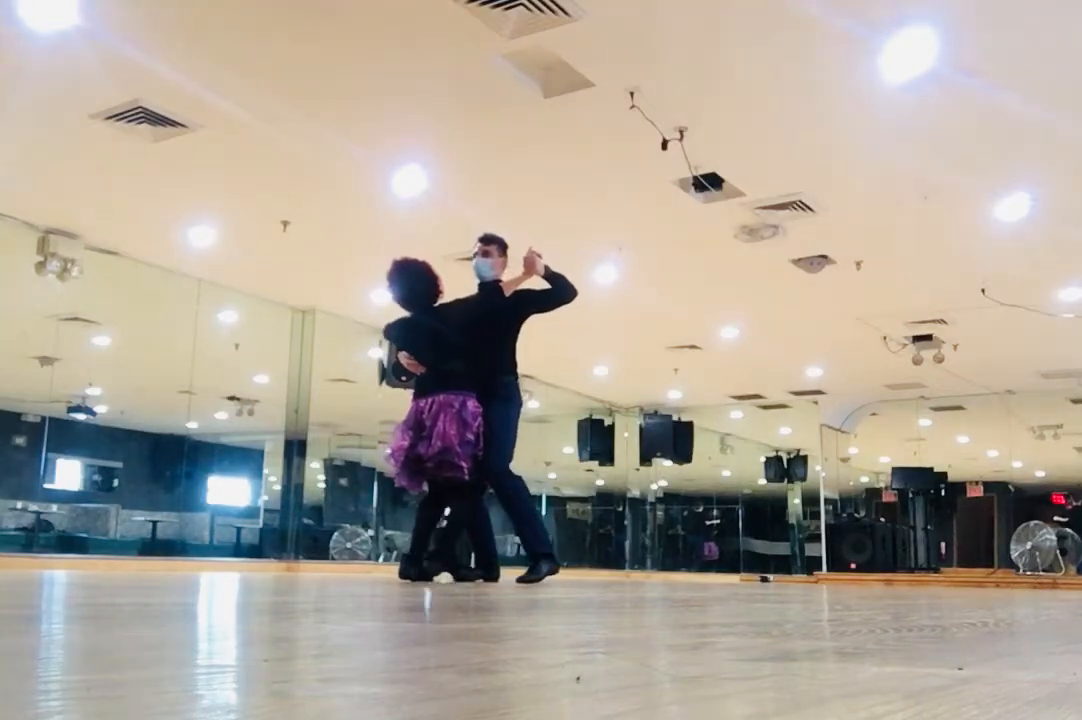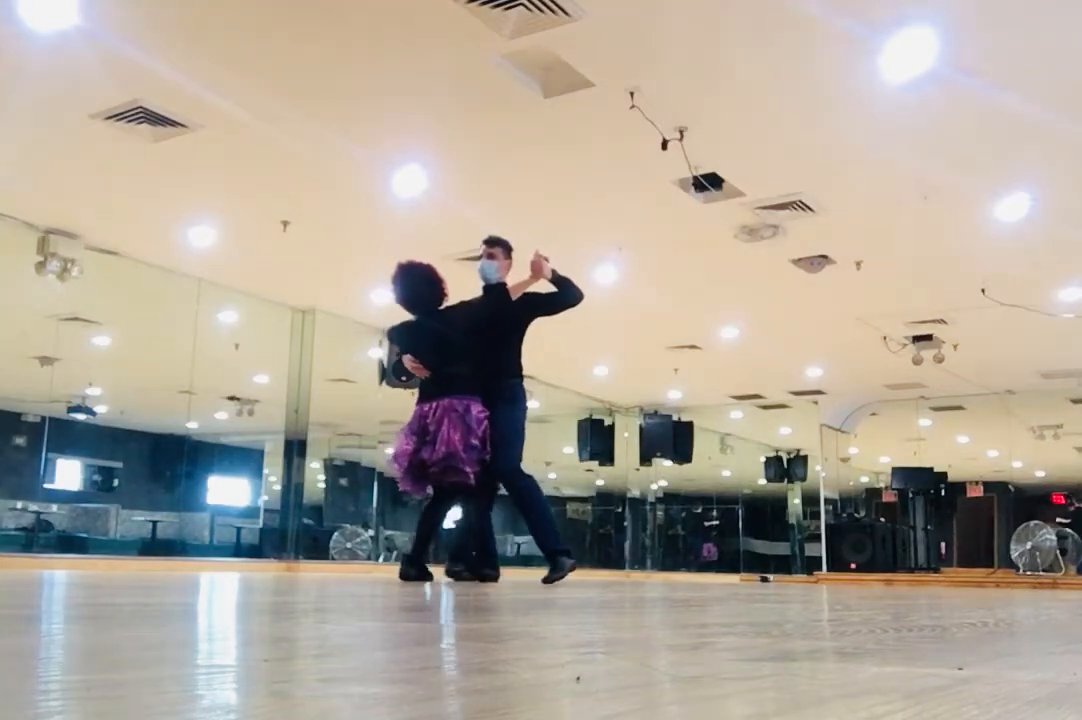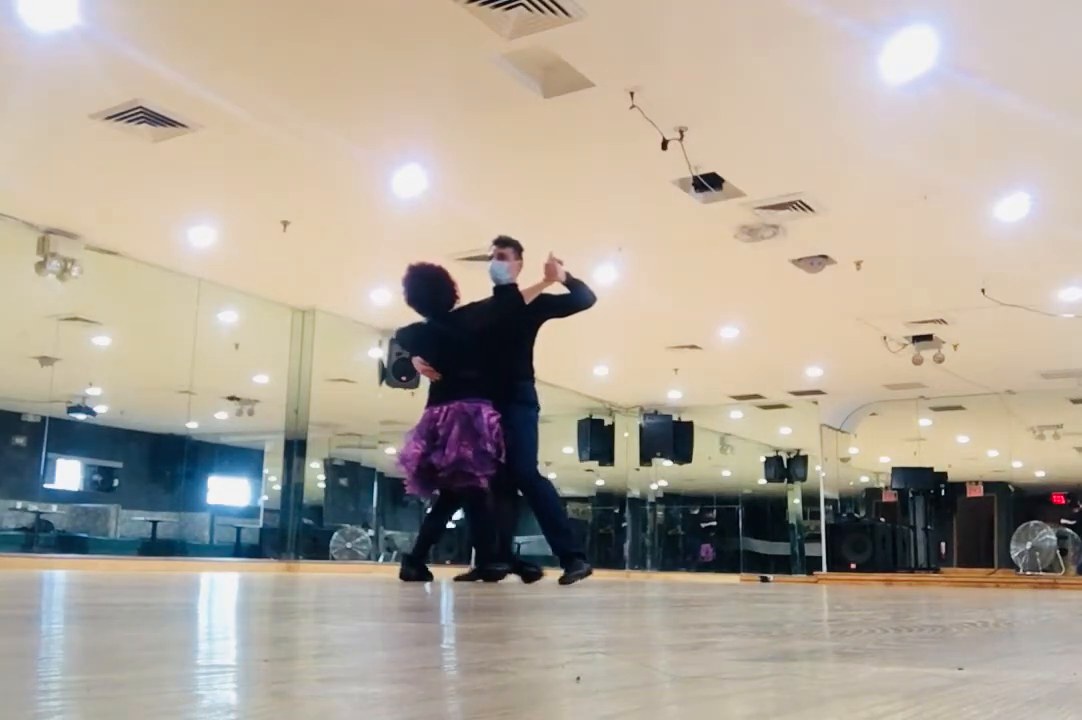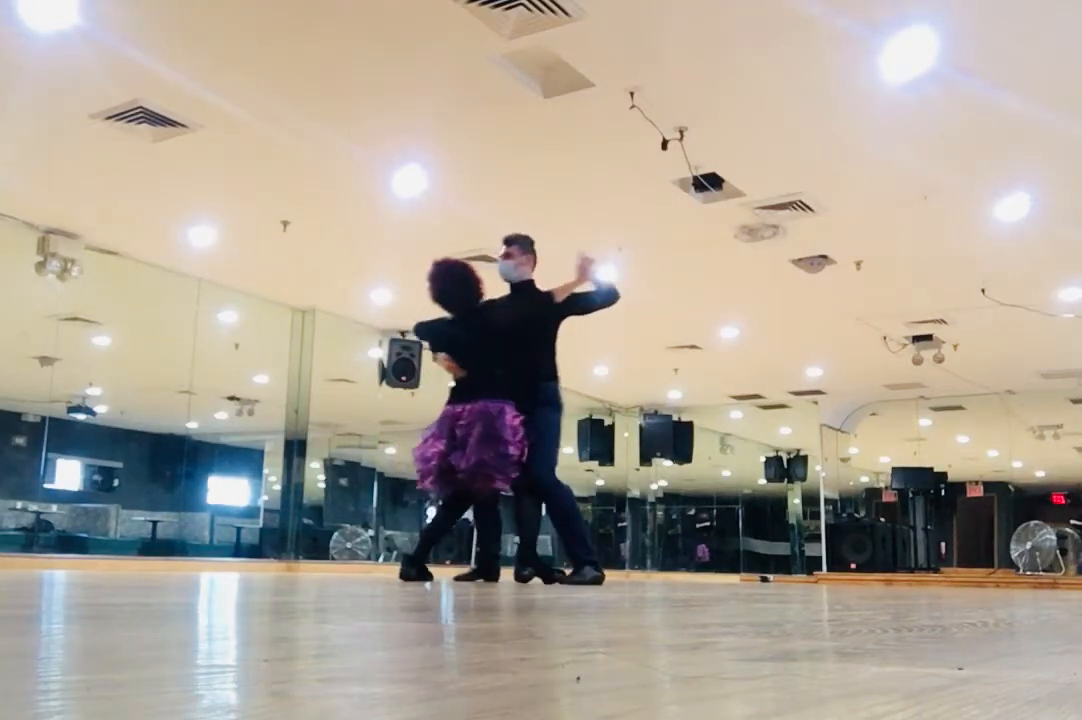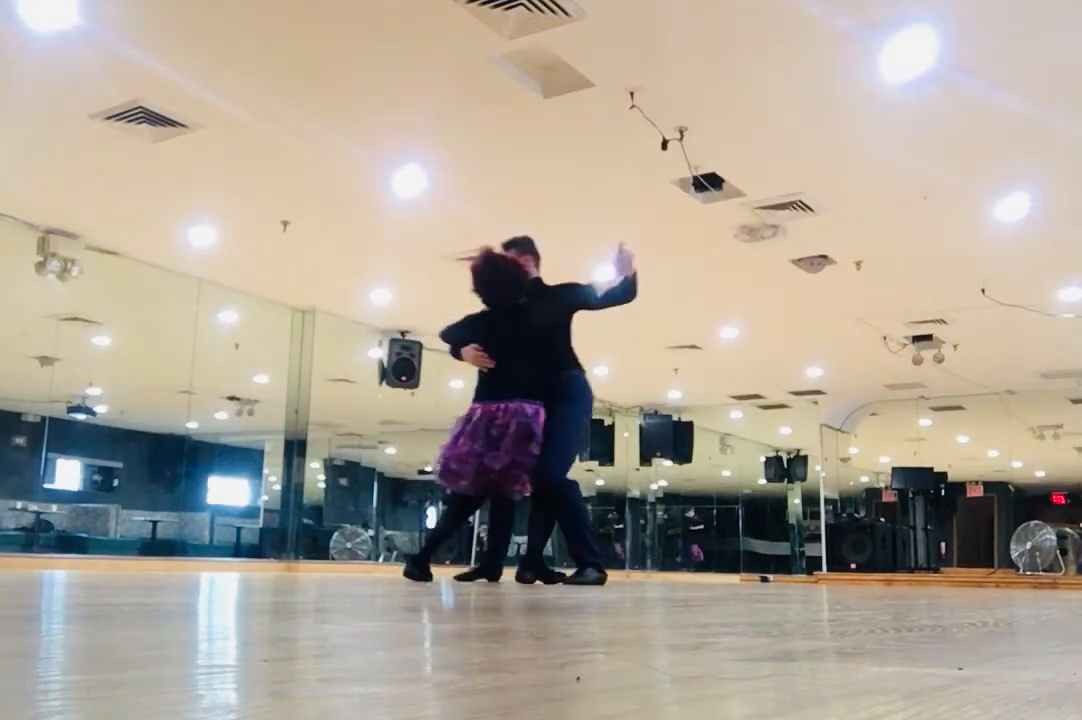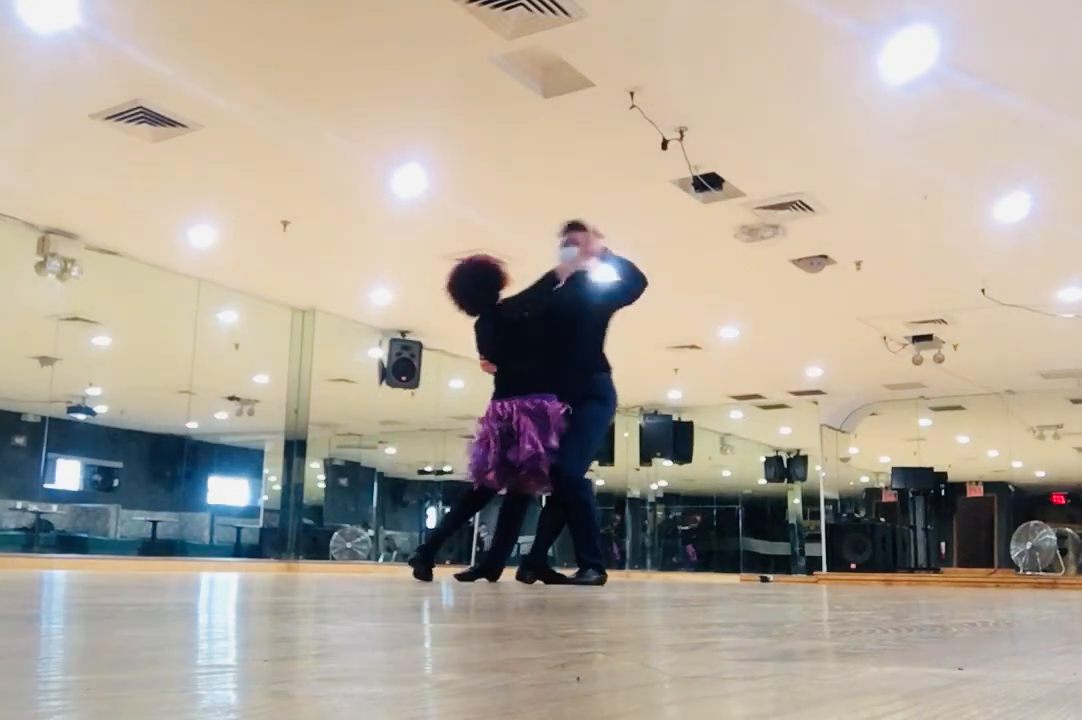
dt=0.2s
person 1, frame 1
left shoulder: (516, 300)
right shoulder: (459, 308)
left elbow: (566, 293)
left wrist: (541, 270)
right wrist: (407, 354)
left hip: (500, 393)
left knee: (495, 469)
left ankle: (542, 555)
right ankle: (486, 562)
person 1, frame 2
left shoulder: (521, 303)
left elbow: (573, 297)
left wrist: (548, 275)
right wrist: (412, 357)
left hip: (505, 396)
left knee: (507, 470)
left ankle: (558, 553)
right ankle: (482, 561)
person 1, frame 3
left shoulder: (532, 304)
left elbow: (586, 299)
left wrist: (563, 278)
right wrist: (421, 360)
left hip: (517, 399)
left knee: (523, 473)
left ankle: (573, 556)
right ankle: (496, 558)
person 1, frame 4
left shoulder: (550, 302)
right shoulder: (493, 309)
left elbow: (609, 297)
left wrist: (592, 277)
left hip: (540, 400)
left knee: (539, 476)
right knee: (516, 479)
left ankle: (587, 563)
person 1, frame 5
left shoulder: (561, 296)
left elbow: (622, 295)
left wrist: (626, 273)
right wrist: (466, 351)
left hip: (568, 393)
left knee: (552, 473)
right knee: (541, 476)
left ankle: (591, 563)
right ankle: (534, 560)
person 1, frame 6
left shoulder: (601, 291)
right shoulder: (547, 299)
left elbow: (636, 283)
left wrist: (601, 253)
right wrist: (493, 359)
left hip: (593, 392)
right hip: (558, 396)
left knee: (569, 471)
right knee: (556, 473)
left ankle: (592, 565)
right ankle: (537, 560)
person 2, frame 1
left shoulder: (400, 328)
right shoulder: (446, 317)
left hip: (424, 406)
right hip: (456, 404)
left knee: (438, 489)
right knee: (459, 483)
left ankle: (415, 558)
person 2, frame 2
left shoulder: (404, 332)
right shoulder: (452, 319)
right elbow: (496, 301)
left hip: (428, 410)
right hip: (462, 407)
left knee: (443, 489)
right knee: (464, 484)
left ankle: (416, 560)
person 2, frame 3
left shoulder: (415, 334)
right shoulder: (463, 320)
right elbow: (509, 303)
left hip: (438, 413)
right hip: (473, 411)
left knee: (451, 491)
right knee: (472, 488)
left ankle: (416, 560)
person 2, frame 4
left shoulder: (442, 329)
right shoulder: (491, 318)
left elbow: (421, 330)
right elbow: (539, 304)
right wrist: (577, 280)
left hip: (459, 413)
right hip: (494, 410)
left knee: (460, 492)
right knee: (483, 490)
left ankle: (418, 559)
person 2, frame 5
left shoulder: (478, 323)
right shoulder: (530, 315)
left elbow: (448, 335)
left hip: (486, 412)
right hip: (524, 411)
left knee: (471, 491)
right knee: (503, 489)
left ankle: (422, 559)
right ankle: (490, 563)
person 2, frame 6
left shoulder: (483, 328)
right shoulder: (509, 312)
right elbow: (546, 285)
right wrist: (580, 257)
left hip: (504, 409)
right hip: (536, 405)
left knee: (485, 487)
right knee: (521, 488)
left ankle: (427, 551)
right ankle: (491, 562)
